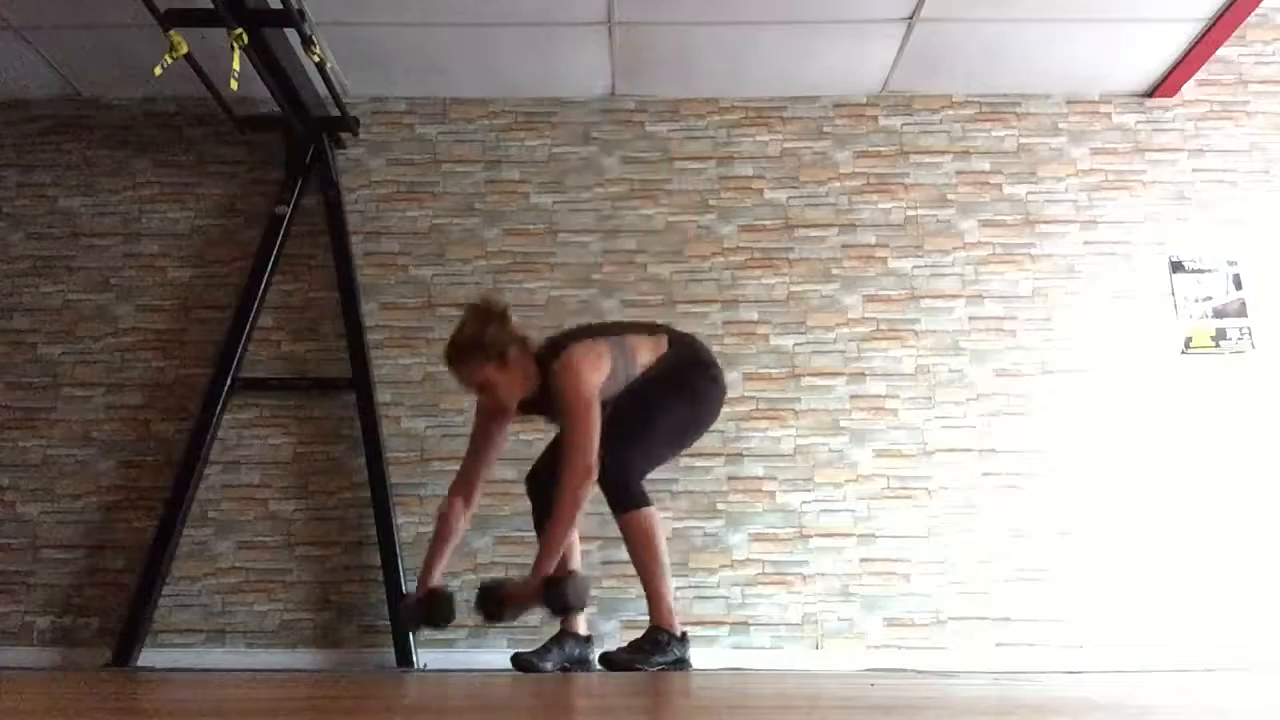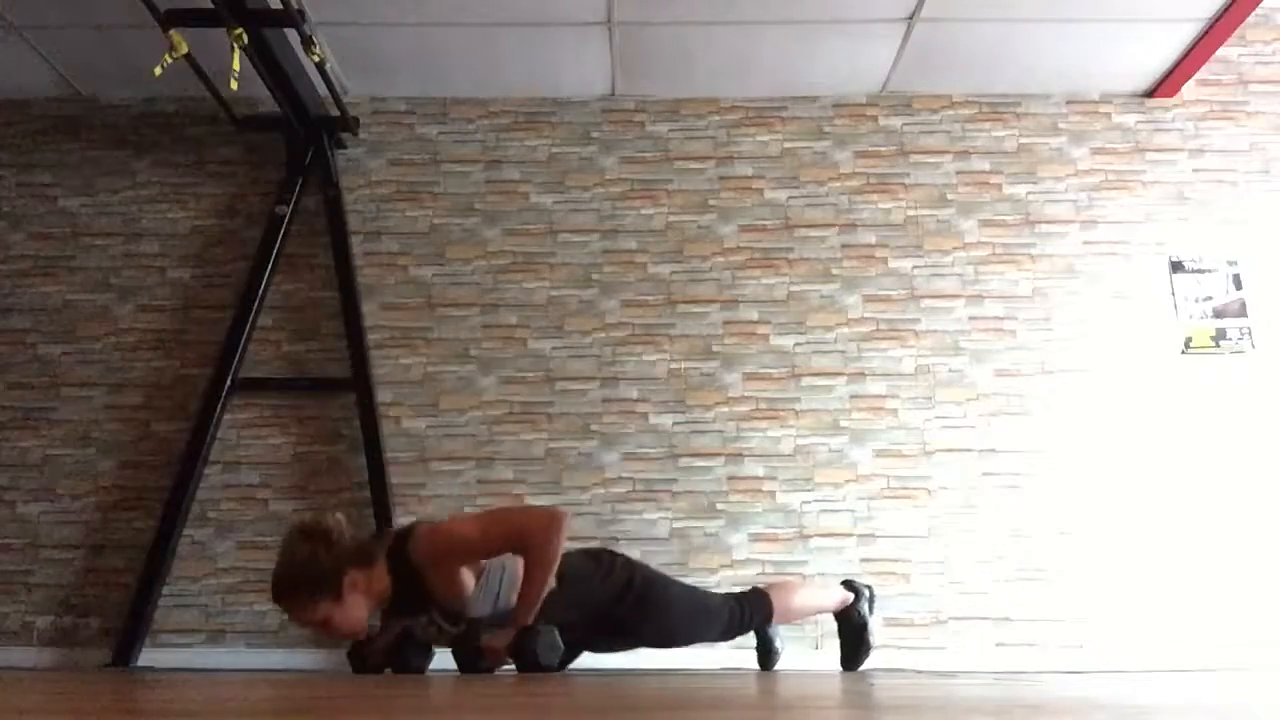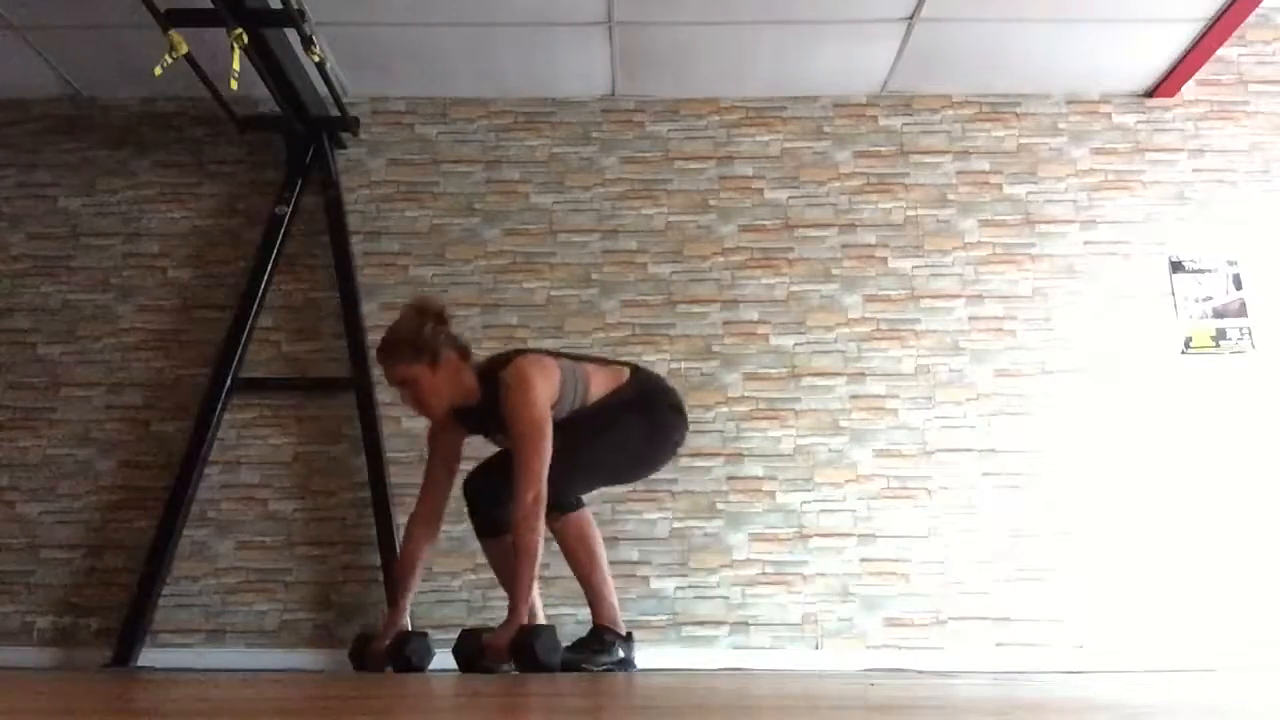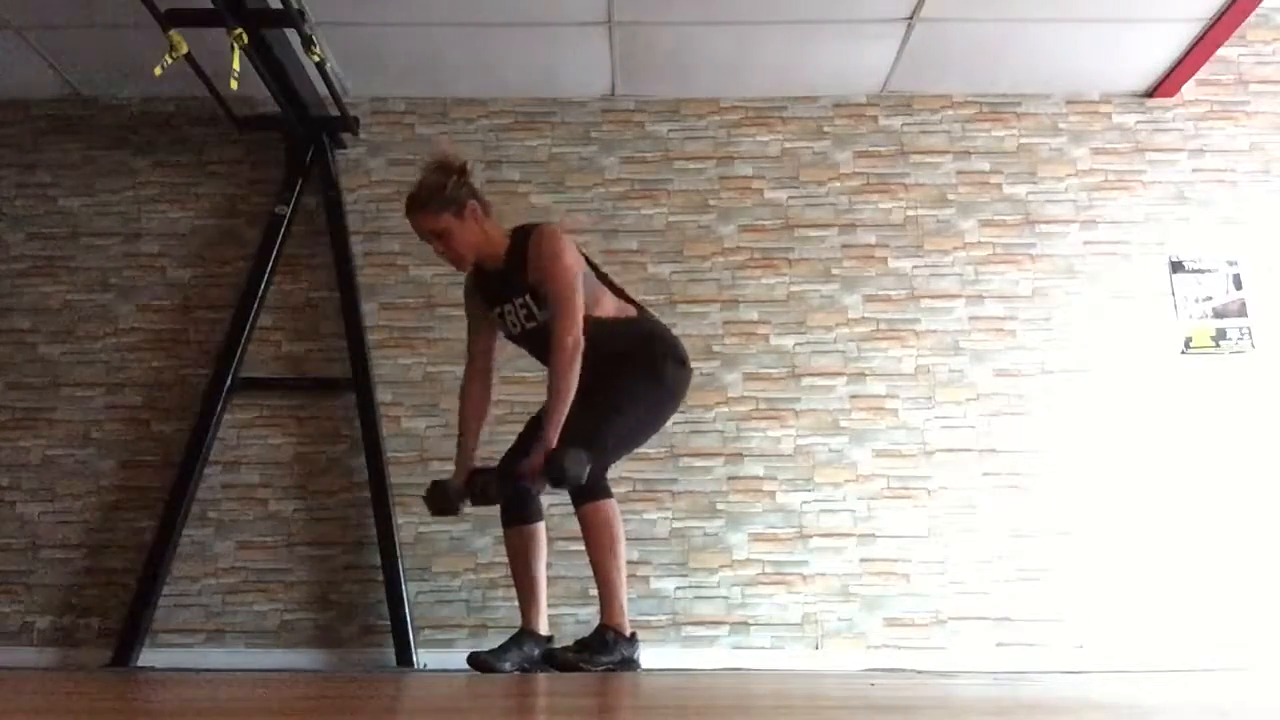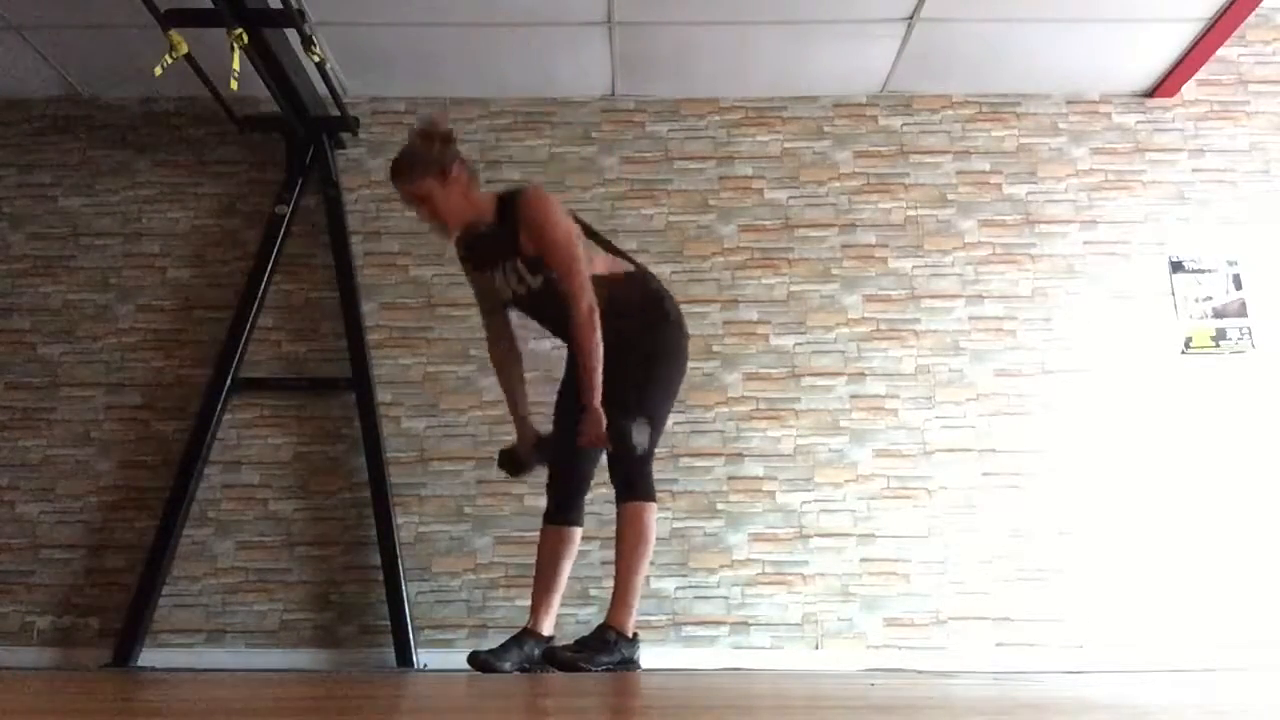
dt=1s
person 1, frame 1
left shoulder: (572, 370)
right shoulder: (502, 392)
left elbow: (578, 478)
right elbow: (462, 494)
left wrist: (540, 575)
right wrist: (427, 583)
left hip: (691, 379)
right hip: (629, 403)
left knee: (614, 468)
right knee: (542, 482)
left ankle: (668, 637)
right ankle: (574, 637)
person 1, frame 2
left shoulder: (432, 549)
right shoulder: (377, 567)
left elbow: (551, 524)
left wrist: (514, 629)
left hip: (604, 596)
right hip: (569, 614)
left knee: (728, 616)
left ankle: (851, 599)
right ankle: (798, 611)
person 1, frame 3
left shoulder: (519, 381)
right shoulder: (453, 417)
left elbow: (531, 501)
right elbow: (426, 518)
left wrist: (515, 617)
right wrist: (395, 619)
left hip: (652, 414)
right hip: (598, 424)
left knee: (547, 479)
right knee: (484, 490)
left ankle: (613, 637)
person 1, frame 4
left shoulder: (546, 245)
right shoulder: (479, 286)
left elbow: (570, 343)
right elbow: (477, 375)
left wrist: (548, 442)
right wrist: (463, 466)
left hip: (651, 366)
right hip: (597, 381)
right knee: (513, 479)
left ankle: (617, 636)
right ankle: (534, 636)
person 1, frame 5
left shoulder: (532, 207)
right shoulder: (470, 249)
left elbow: (585, 305)
right elbow: (499, 336)
left wrist: (595, 405)
right wrist: (521, 425)
left hip: (646, 326)
right hip: (593, 348)
left knee: (628, 462)
right knee: (565, 477)
left ankle: (620, 635)
right ankle: (538, 634)
